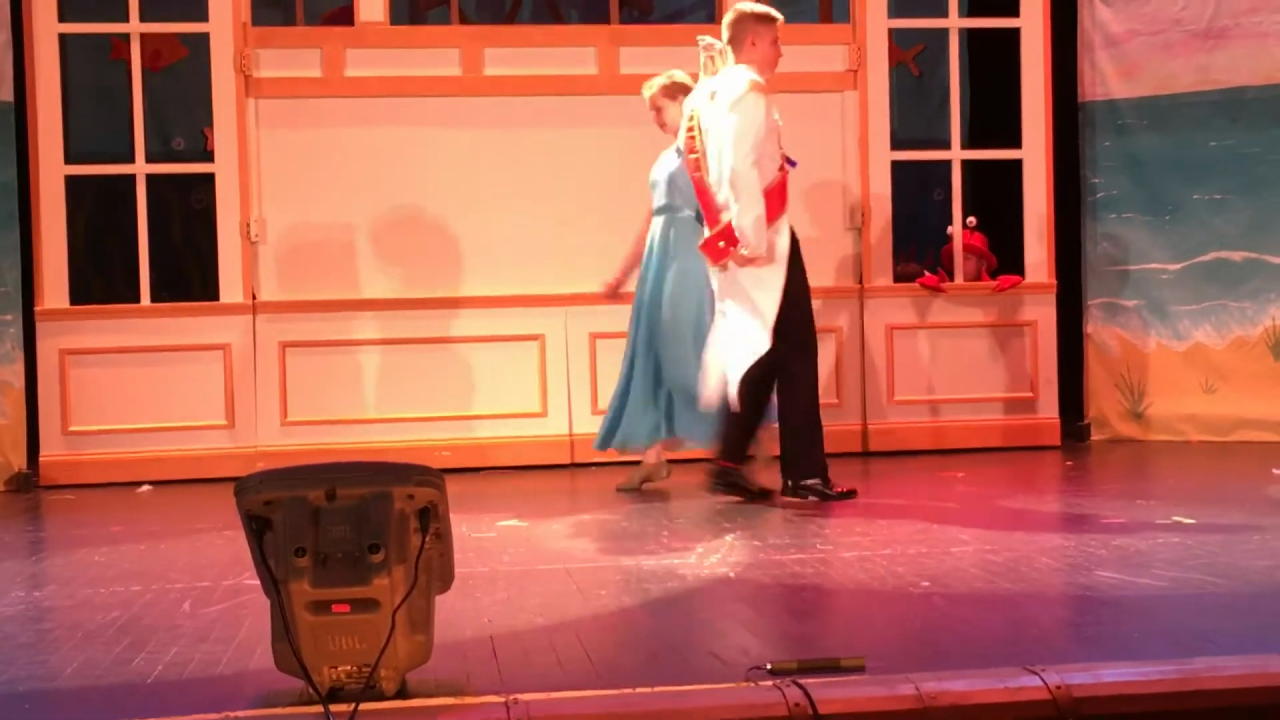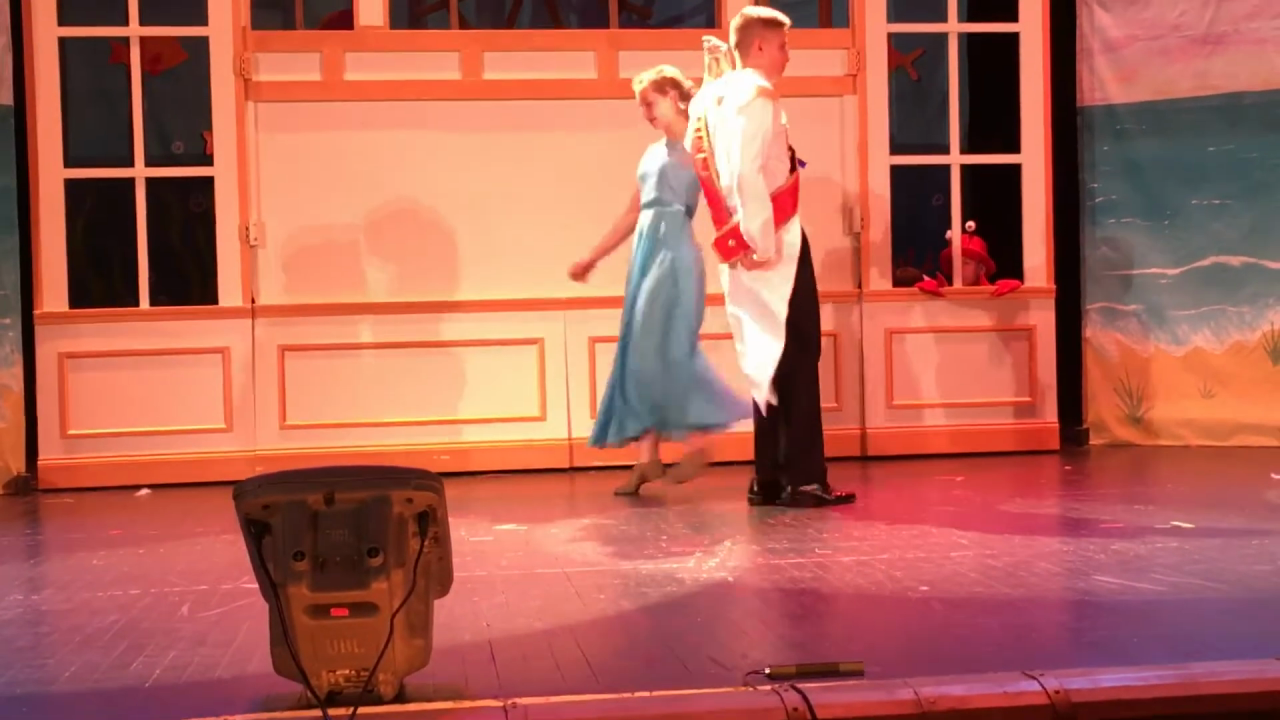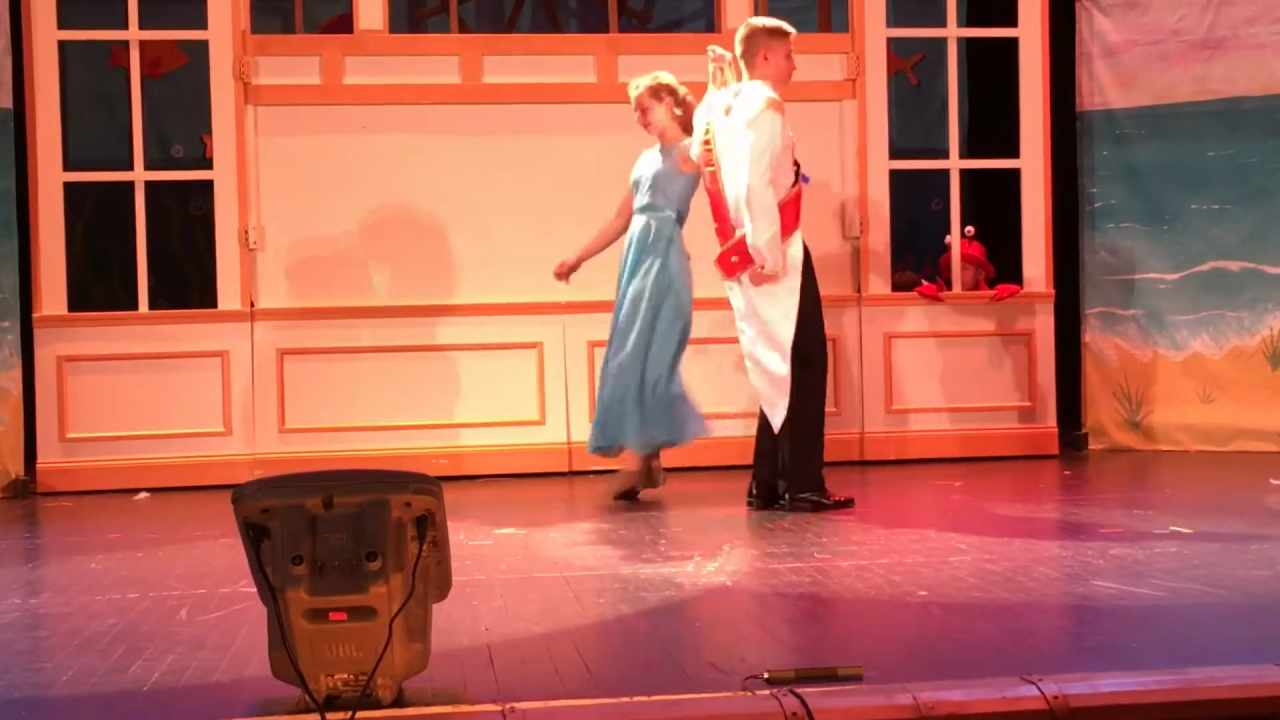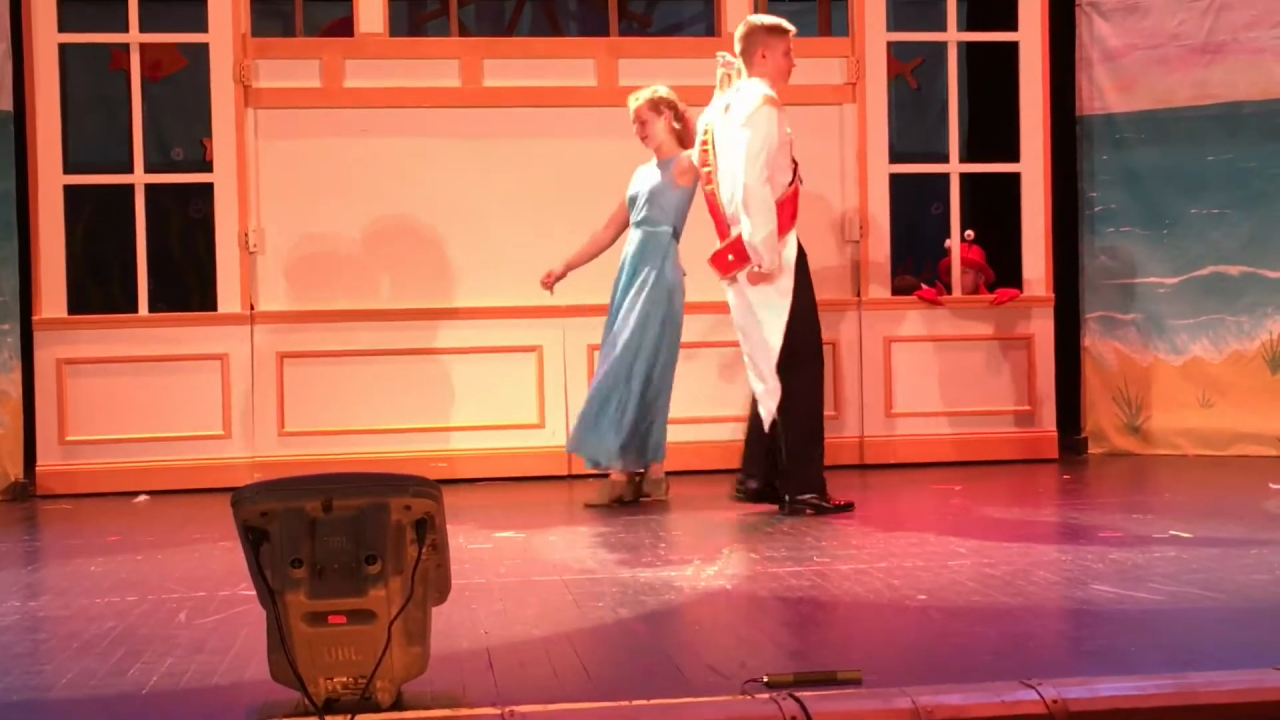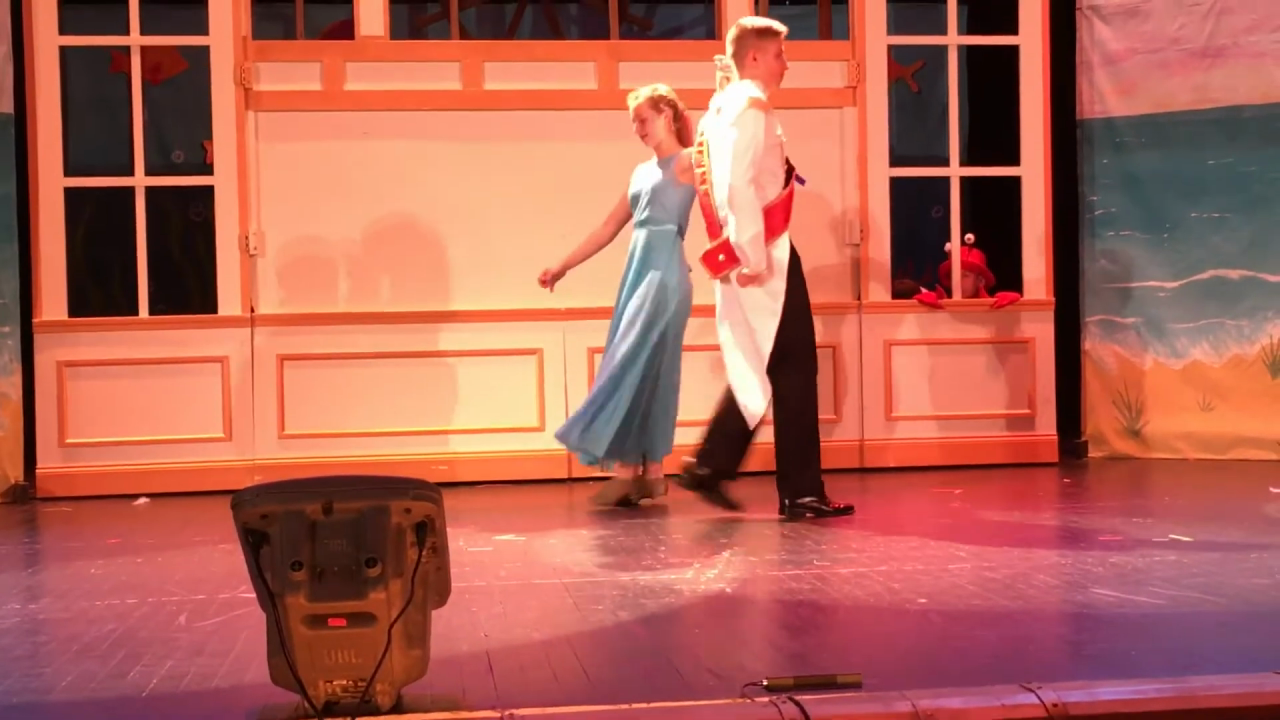
dt=0.1s
person 1, frame 1
left shoulder: (711, 92)
right shoulder: (749, 89)
right elbow: (742, 167)
right wrist: (755, 238)
left hip: (733, 235)
right hip: (761, 235)
left knee: (760, 350)
right knee: (792, 350)
left ankle: (733, 460)
right ankle: (804, 473)
person 1, frame 2
left shoulder: (718, 94)
right shoulder: (758, 94)
right elbow: (749, 172)
right wrist: (764, 242)
left hip: (741, 239)
right hip: (772, 238)
left knee: (775, 355)
right knee: (797, 354)
left ankle: (772, 478)
right ankle: (802, 479)
person 1, frame 3
left shoulder: (724, 105)
right shoulder: (765, 106)
right elbow: (756, 186)
left wrist: (718, 83)
right wrist: (769, 255)
left hip: (745, 251)
right hip: (774, 251)
left knee: (777, 364)
right knee: (805, 362)
left ankle: (771, 480)
right ankle: (801, 485)
person 1, frame 4
left shoulder: (726, 105)
right shoulder: (762, 103)
right elbow: (754, 184)
right wrist: (766, 253)
left hip: (744, 251)
right hip: (770, 250)
left knee: (775, 365)
right knee: (800, 364)
left ankle: (760, 474)
right ankle: (801, 488)
person 1, frame 5
left shoulder: (722, 106)
right shoulder: (750, 105)
right elbow: (737, 184)
right wrist: (753, 256)
left hip: (745, 256)
right hip: (760, 255)
left knee: (759, 370)
right knee: (796, 369)
left ankle: (712, 463)
right ankle: (801, 492)
person 2, frame 1
right shoulder: (667, 157)
right wrist: (624, 272)
left hip: (686, 259)
right hip: (660, 258)
left knee: (688, 355)
right knee: (649, 354)
right ankle: (655, 455)
person 2, frame 2
right shoulder: (652, 152)
right elbow: (633, 214)
right wrist: (593, 256)
left hip: (675, 251)
right hip: (647, 251)
left knee: (663, 350)
right knee: (639, 351)
left ankle: (699, 441)
right ankle: (649, 456)
person 2, frame 3
left shoulder: (689, 152)
right shoulder: (646, 159)
right elbow: (621, 219)
right wrist: (578, 258)
left hip: (665, 260)
right hip: (637, 260)
left knee: (642, 359)
right knee: (633, 359)
left ankle: (642, 460)
right ankle: (645, 463)
person 2, frame 4
left shoulder: (687, 164)
right shoulder: (643, 173)
right elbow: (610, 230)
right wrist: (564, 268)
left hip: (658, 273)
right hip: (631, 271)
left knee: (629, 369)
right knee: (628, 370)
left ankle: (622, 474)
right ankle: (649, 473)
person 2, frame 5
left shoulder: (687, 163)
right shoulder: (642, 171)
right elbow: (609, 227)
right wrist: (563, 265)
left hip: (665, 273)
right hip: (637, 271)
left knee: (634, 364)
right knee: (632, 367)
left ankle: (627, 469)
right ankle: (651, 472)
